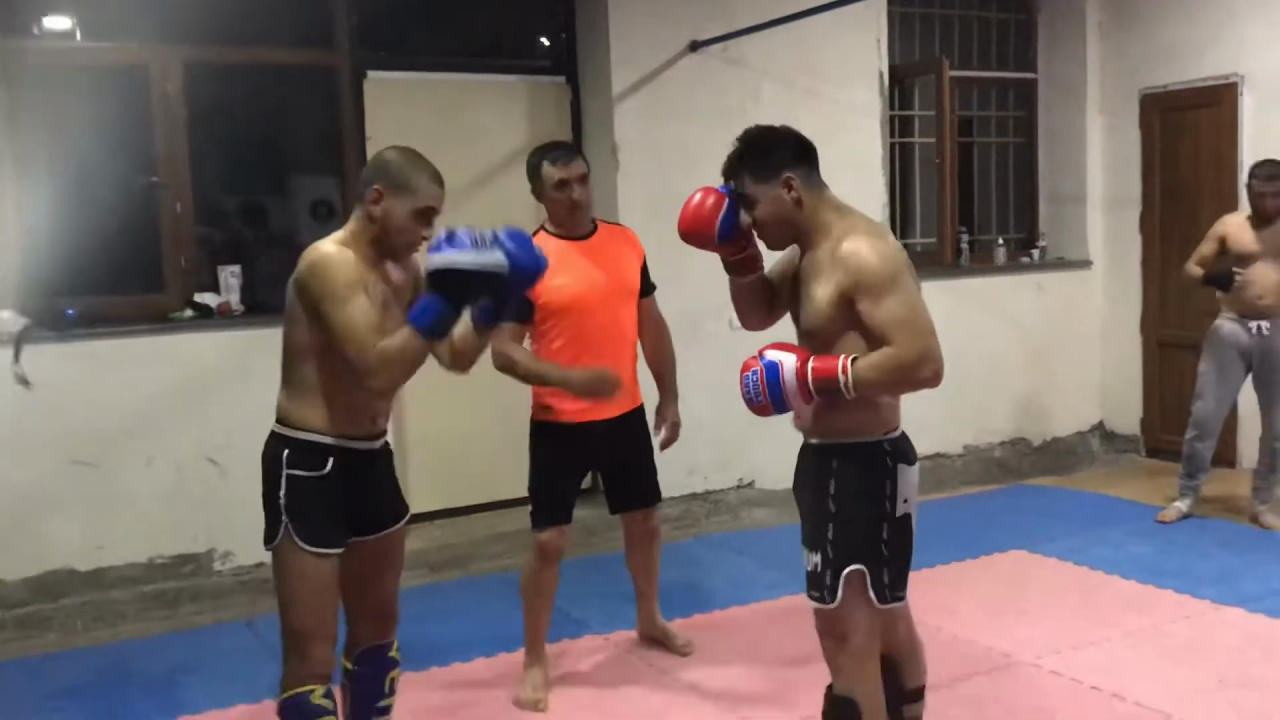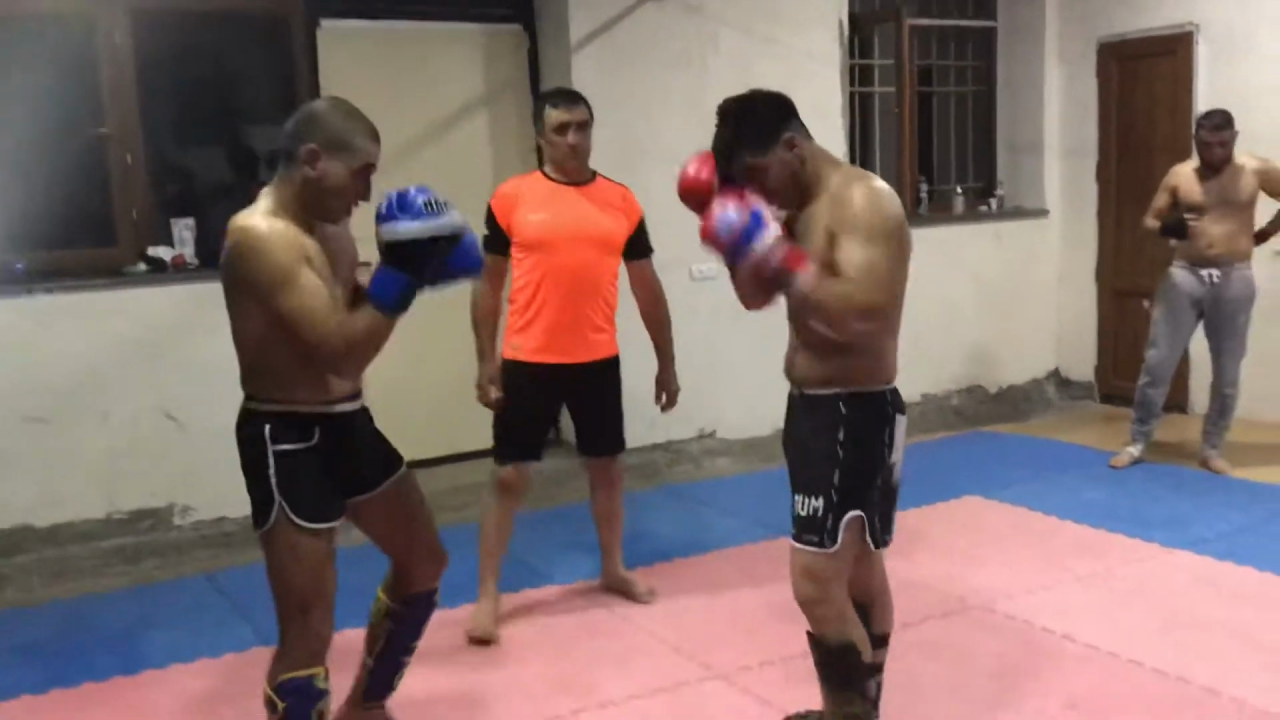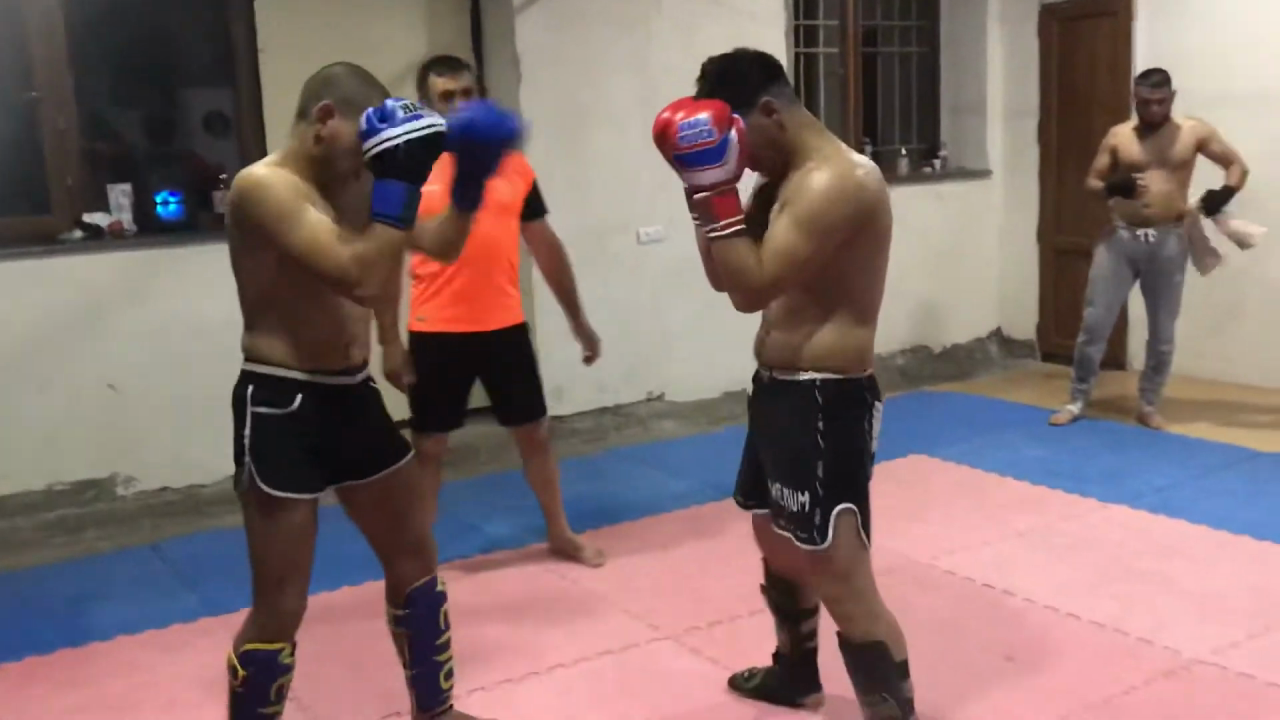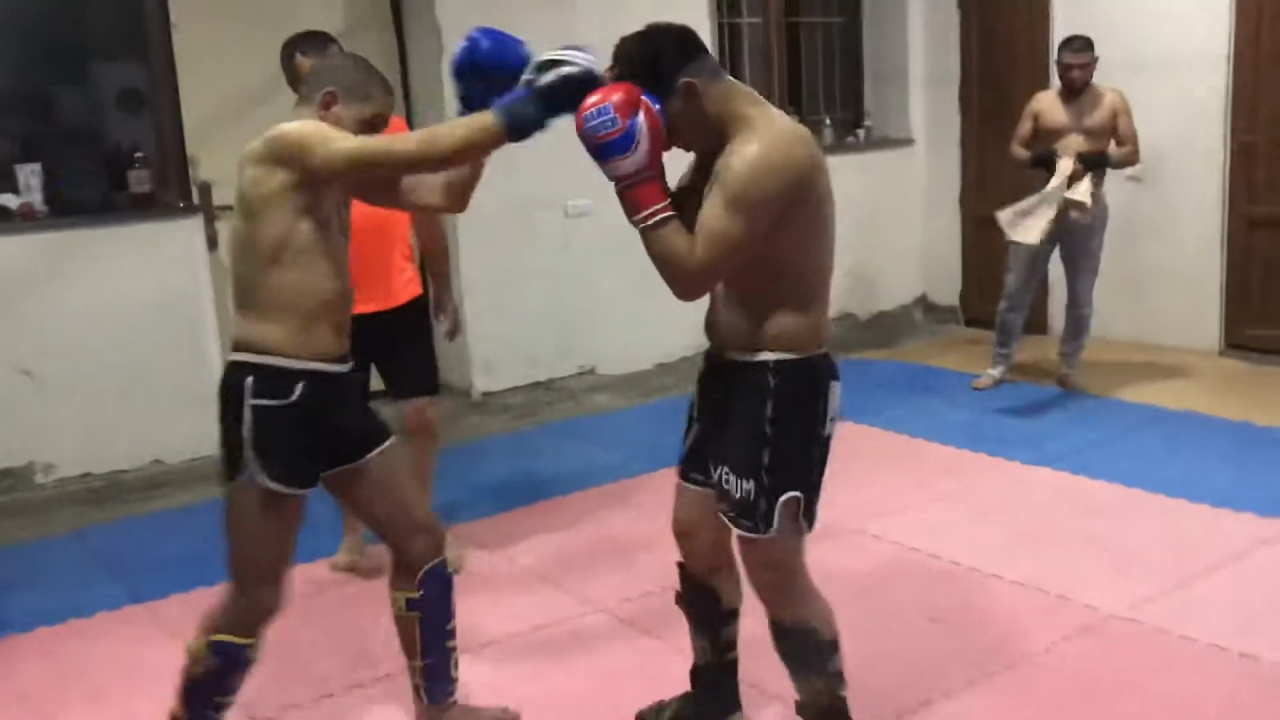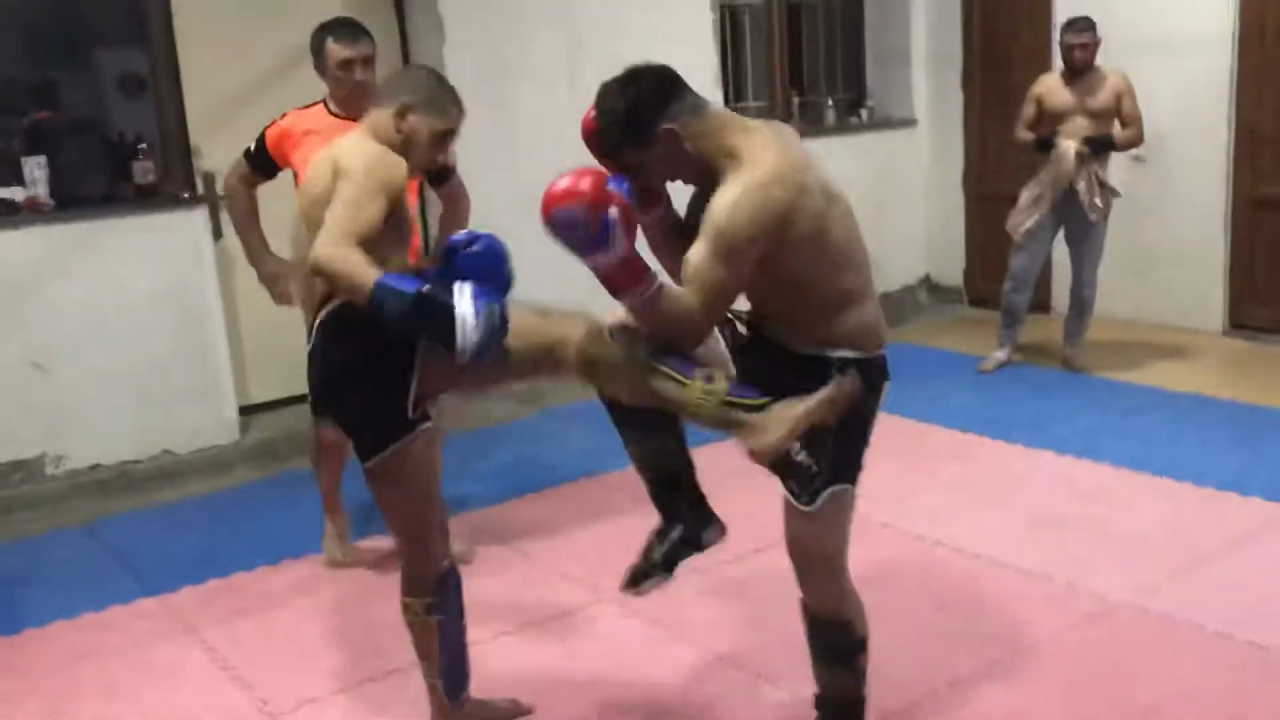
dt=0.4s
person 1, frame 1
left shoulder: (862, 252)
right shoulder: (810, 251)
left elbow: (923, 362)
right elbow: (757, 314)
left wrist: (813, 374)
right wrist: (737, 252)
left hip: (863, 467)
right hip: (836, 460)
left knee: (847, 637)
right knee: (883, 623)
person 1, frame 2
left shoulder: (861, 201)
right shoulder: (799, 206)
left elbow: (859, 315)
right elbow: (755, 296)
left wrist: (775, 257)
right wrist: (732, 230)
left hip: (855, 416)
right hip: (814, 408)
left knee: (817, 586)
right knee: (856, 570)
person 1, frame 3
left shoulder: (840, 181)
right shoulder: (785, 179)
left elbow: (750, 289)
right elbow: (724, 277)
left wrist: (715, 188)
right wrist: (702, 186)
left hip: (828, 405)
right hip: (780, 390)
left knee: (844, 587)
right knee: (777, 542)
person 1, frame 4
left shoulder: (767, 152)
right shoulder: (727, 145)
left elbow: (689, 274)
right elbow: (682, 231)
left wrist: (634, 174)
right wrist: (640, 164)
left hip: (782, 385)
right hip: (729, 372)
left knee: (774, 568)
right knee: (696, 535)
person 1, frame 5
left shoulder: (751, 190)
right shoulder: (754, 142)
left elbow: (686, 322)
right elbow: (691, 256)
left wrist: (609, 261)
right wrist: (647, 196)
left hip: (832, 371)
right hip: (774, 342)
left knee: (817, 563)
person 2, frame 1
left shoulder: (404, 270)
right shoulder: (328, 264)
left elbow: (455, 359)
right elbow: (377, 371)
left wrist: (493, 299)
right wrist: (445, 297)
left hip: (371, 460)
right hip: (309, 468)
left knee: (377, 633)
right knee: (311, 658)
person 2, frame 2
left shoulder: (328, 224)
right shoulder: (260, 237)
left elbow: (354, 317)
right elbow: (343, 351)
left wrist: (416, 268)
right wrist: (401, 270)
left hip: (348, 424)
right hip: (288, 443)
left knee: (423, 563)
right knee: (309, 631)
person 2, frame 3
left shoulder: (354, 180)
right shoulder: (264, 186)
left elbow: (442, 246)
right elbow: (365, 284)
left wrist: (472, 176)
right wrist: (401, 182)
left hip: (353, 397)
right hip: (283, 407)
left knee: (416, 562)
right knee: (280, 606)
person 2, frame 4
left shoulder: (334, 169)
right shoulder: (287, 146)
right elbow: (427, 152)
left wrist: (519, 107)
right wrist: (527, 104)
left hip: (333, 387)
right hip: (271, 395)
left knee: (420, 542)
right knee: (255, 599)
person 2, frame 5
left shoulder: (340, 163)
right shoulder: (372, 160)
right elbow: (330, 256)
left wrist: (438, 284)
right wrist: (412, 304)
left hip: (354, 362)
right hip: (361, 353)
left knee: (425, 551)
right knee: (576, 339)
right ankle: (758, 419)
person 3, frame 1
left shoulder: (626, 243)
left elbow: (651, 324)
right elbow: (503, 352)
left wrist: (669, 397)
right wrist: (569, 378)
left hip: (626, 413)
right hip: (560, 423)
left knee: (644, 522)
right knee: (549, 541)
left ankle: (650, 620)
right ankle: (535, 660)
person 3, frame 2
left shoulder: (623, 202)
right shoulder: (511, 198)
left elbow: (646, 285)
right elbow: (488, 283)
left wrist: (666, 362)
right wrist: (486, 360)
left hip: (598, 362)
right hip: (528, 363)
left knee: (607, 467)
right knee: (510, 476)
left ankle: (613, 569)
right ankle: (488, 594)
person 3, frame 3
left shoulder: (514, 165)
left elbow: (544, 246)
left wrist: (577, 319)
left hip: (504, 327)
right hip: (436, 333)
left knee: (534, 433)
right knee: (429, 444)
left ankle: (559, 532)
person 3, frame 4
left shoulder: (392, 130)
left elbow: (426, 213)
left wrist: (445, 292)
left hip: (402, 302)
left knee: (420, 416)
right ankle: (353, 534)
person 3, frame 5
right shoulder: (293, 130)
left elbow: (455, 198)
right elbow: (237, 183)
right wrist: (265, 262)
right knee: (332, 429)
right ankle: (335, 523)
person 4, frame 1
right shoulder: (1229, 226)
right elbow: (1191, 267)
right wrist: (1210, 277)
right hip: (1231, 330)
right knee: (1205, 416)
right ankle: (1186, 497)
person 4, frame 2
right shoulder: (1179, 176)
right elbow: (1148, 220)
right wrist: (1166, 228)
left hip: (1234, 280)
right hip: (1184, 277)
left knee: (1227, 373)
right knee: (1157, 363)
left ankle: (1212, 448)
right ankle: (1138, 442)
person 4, frame 3
left shoulder: (1194, 132)
right shoulder: (1118, 136)
left elbow: (1237, 165)
right elbow: (1091, 181)
left wrist: (1226, 193)
right wrist: (1112, 188)
left hip: (1169, 240)
right hip: (1121, 237)
left knee: (1162, 331)
right knee: (1095, 322)
left ankle: (1148, 405)
right ankle: (1077, 399)
person 4, frame 4
left shoulder: (1113, 102)
right shoulder: (1040, 103)
left elbow: (1132, 152)
right elbow: (1015, 149)
left wrist: (1100, 159)
right wrist: (1038, 158)
left hip: (1087, 207)
left knee: (1081, 295)
right knee: (1017, 288)
left ankle: (1068, 367)
right ankle: (999, 364)
person 4, frame 5
left shoulder: (1116, 83)
right shoulder: (1043, 85)
left elbow: (1136, 133)
right elbow: (1020, 132)
left wrist: (1104, 142)
right wrist: (1041, 142)
left hip: (1090, 190)
right hip: (1045, 187)
left knee: (1085, 277)
right knee: (1021, 269)
left ankle: (1072, 348)
right ankle: (1005, 346)
